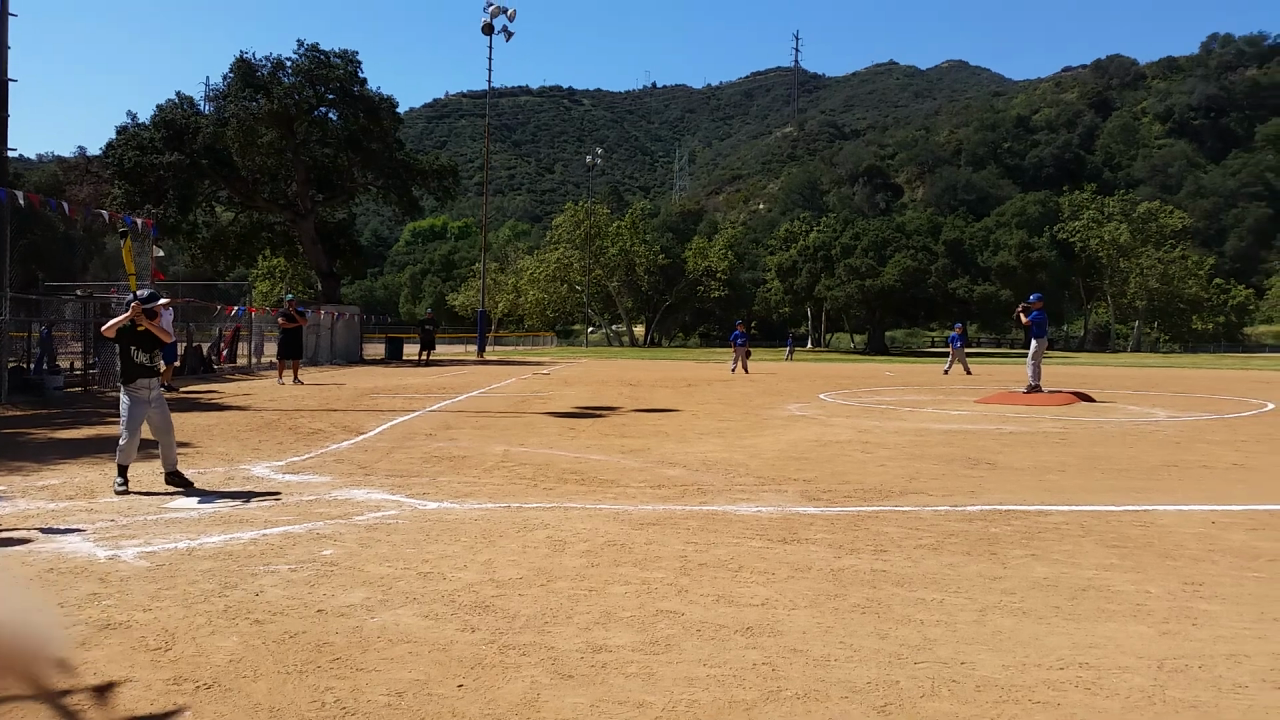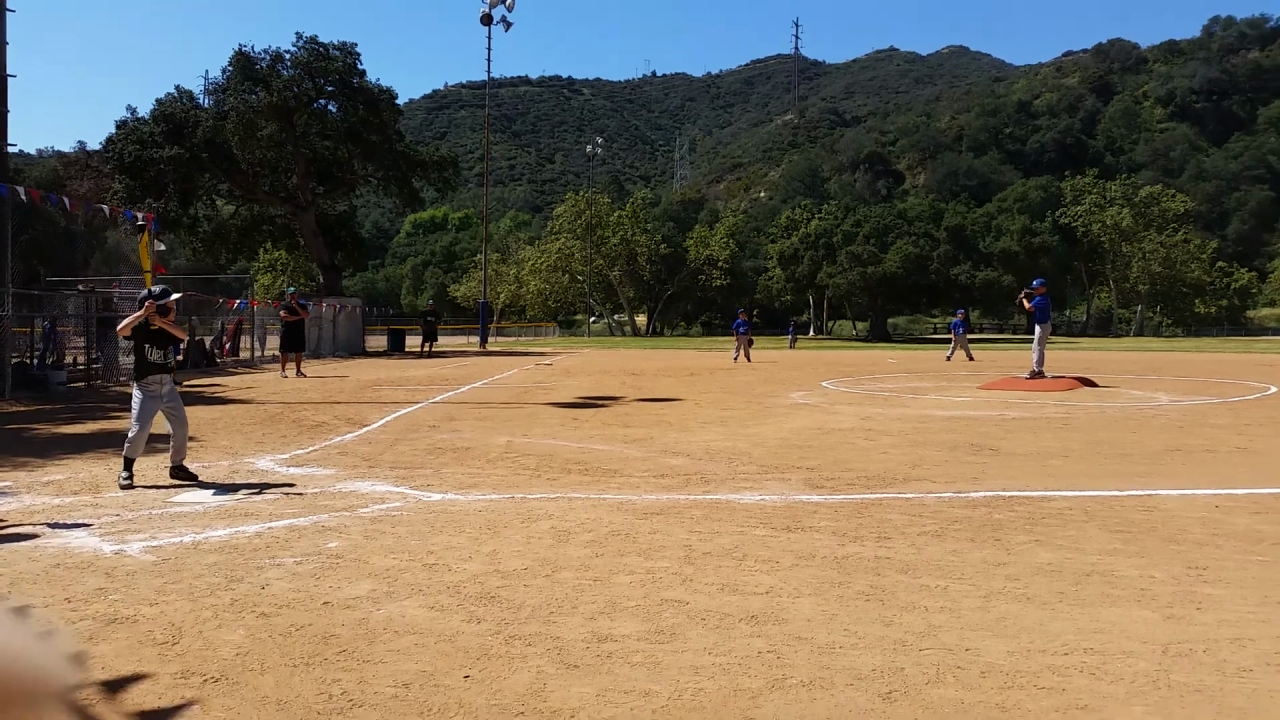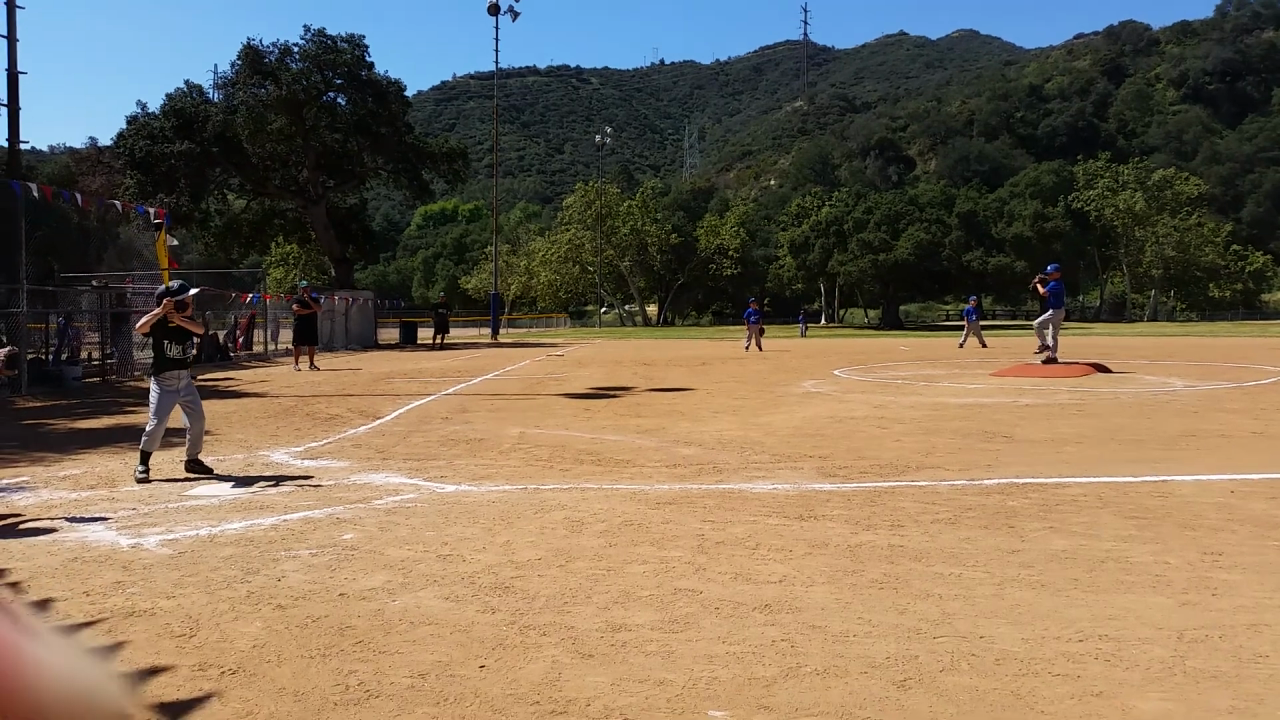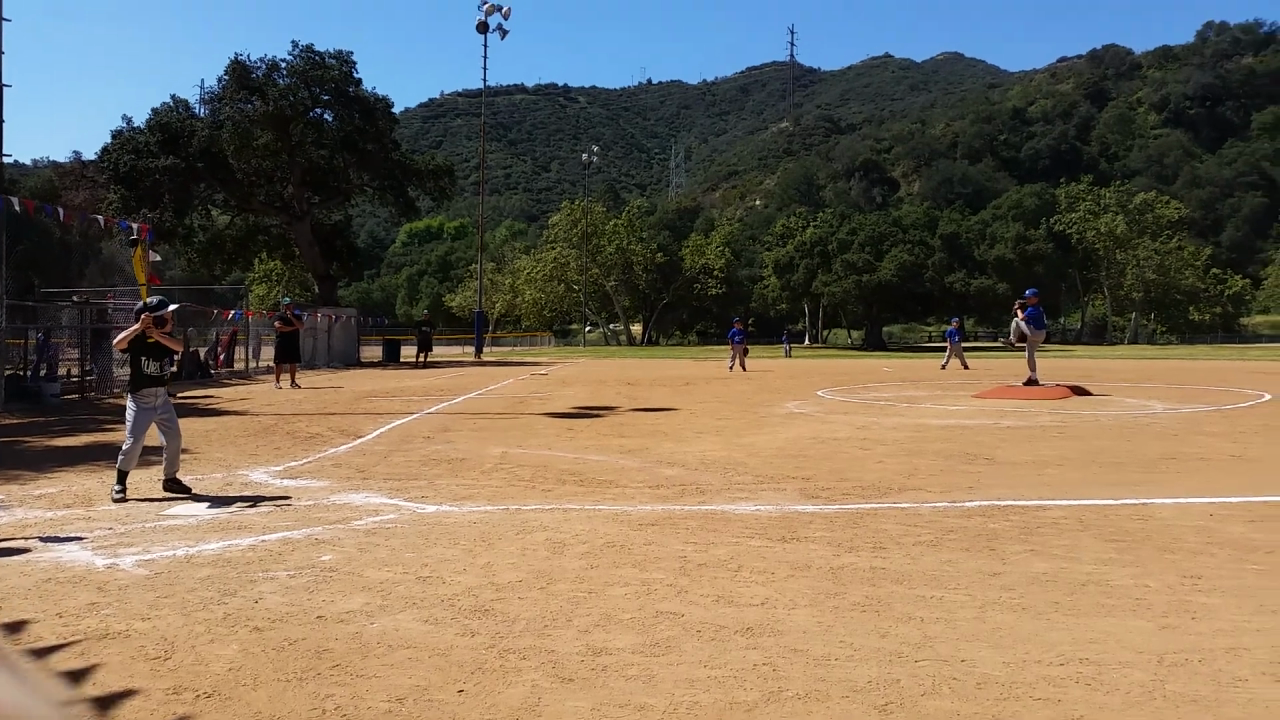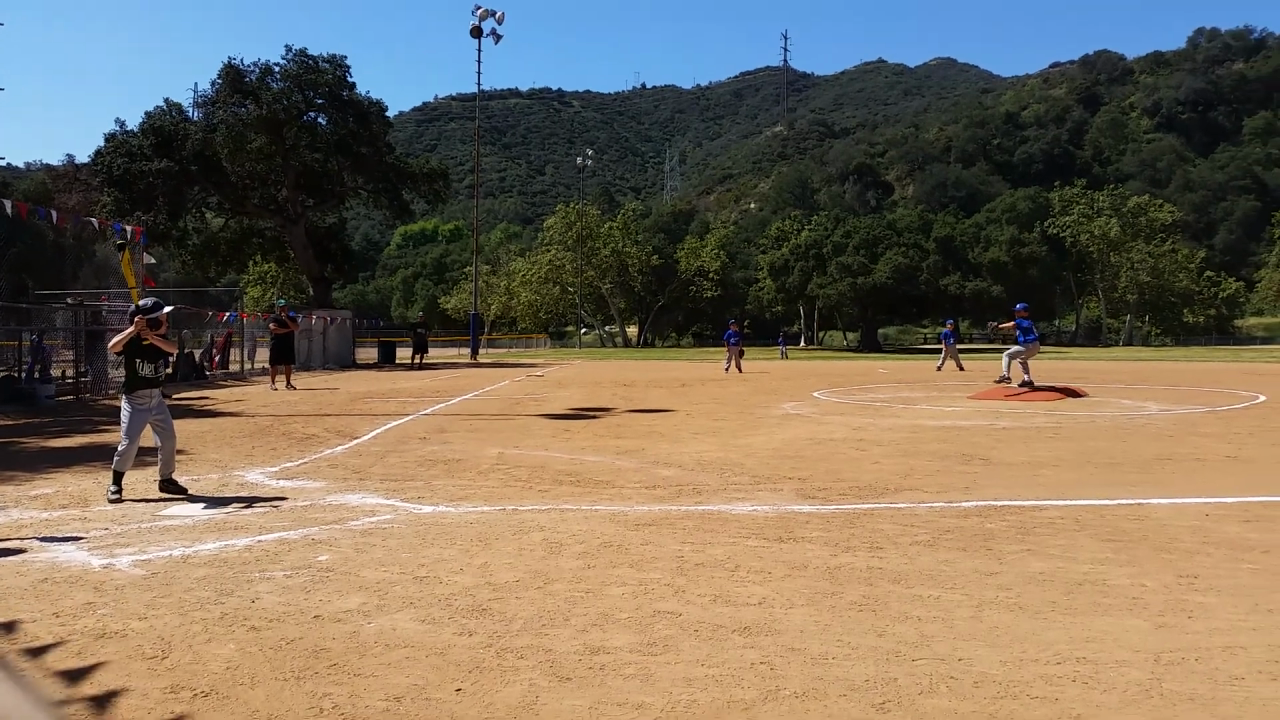
dt=0.3s
person 1, frame 1
left shoulder: (154, 331)
right shoulder: (127, 331)
left elbow: (168, 338)
right elbow: (105, 330)
left wrist: (147, 324)
right wrist: (129, 315)
left hip: (155, 390)
right hip: (133, 391)
left knee: (166, 433)
right knee: (130, 435)
left ankle: (171, 472)
right ankle: (121, 477)
person 1, frame 2
left shoulder: (168, 327)
right shoulder: (141, 327)
left elbow: (183, 334)
right elbow: (120, 330)
left wrist: (161, 323)
right wrist: (142, 313)
left hip: (167, 385)
right hip: (145, 387)
left knee: (180, 426)
right knee: (139, 428)
left ankle: (177, 466)
right ankle: (126, 471)
person 1, frame 3
left shoulder: (187, 322)
right shoulder: (159, 323)
left elbow: (200, 329)
right elbow: (139, 328)
left wrist: (179, 320)
right wrist: (161, 310)
left hip: (185, 379)
right hip: (163, 381)
left knee: (197, 420)
right knee: (157, 422)
left ankle: (192, 460)
right ankle: (142, 465)
person 1, frame 4
left shoulder: (166, 338)
right shoulder: (137, 339)
left elbow: (179, 346)
right elbow: (117, 343)
left wrist: (157, 335)
right wrist: (139, 325)
left hip: (162, 397)
right hip: (139, 398)
left knee: (174, 438)
right knee: (134, 441)
left ankle: (170, 479)
right ankle: (119, 484)
person 1, frame 5
left shoulder: (160, 340)
right shoulder: (132, 341)
left elbow: (173, 348)
right elbow: (112, 347)
left wrist: (152, 338)
right wrist: (133, 329)
left hip: (156, 398)
right hip: (134, 399)
left knee: (168, 439)
right knee: (129, 442)
left ankle: (166, 479)
right ankle: (115, 485)
